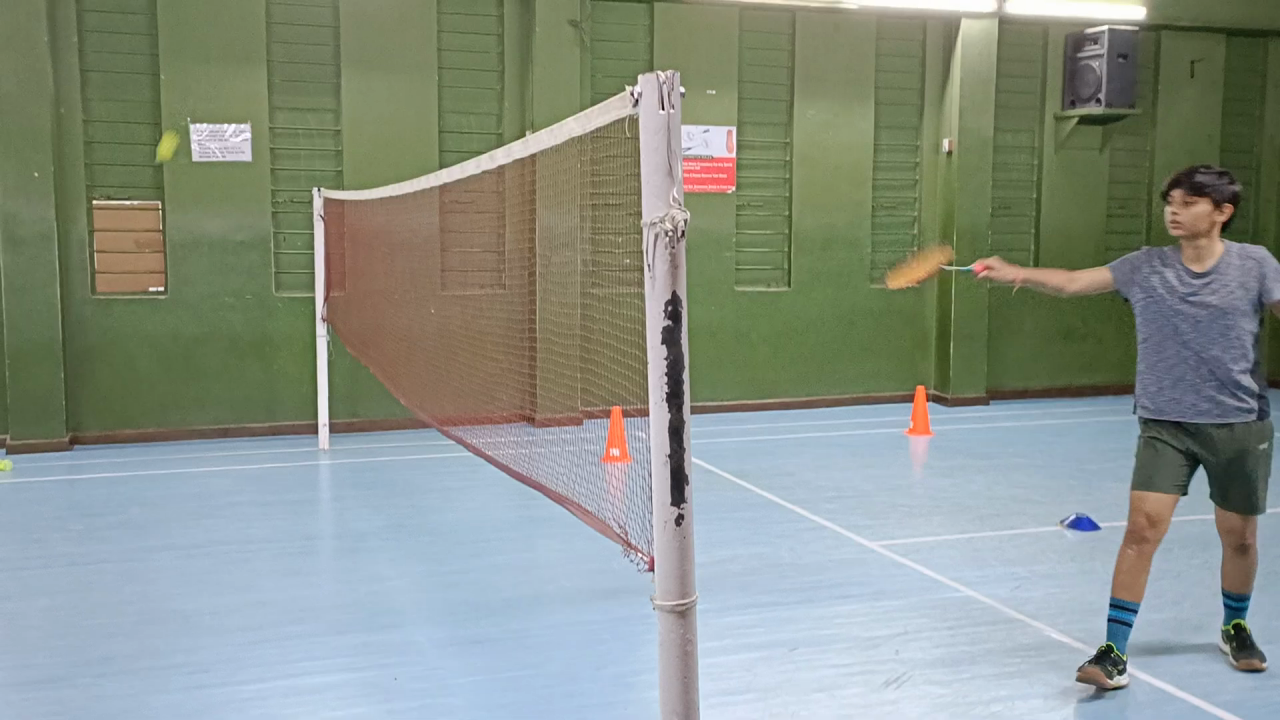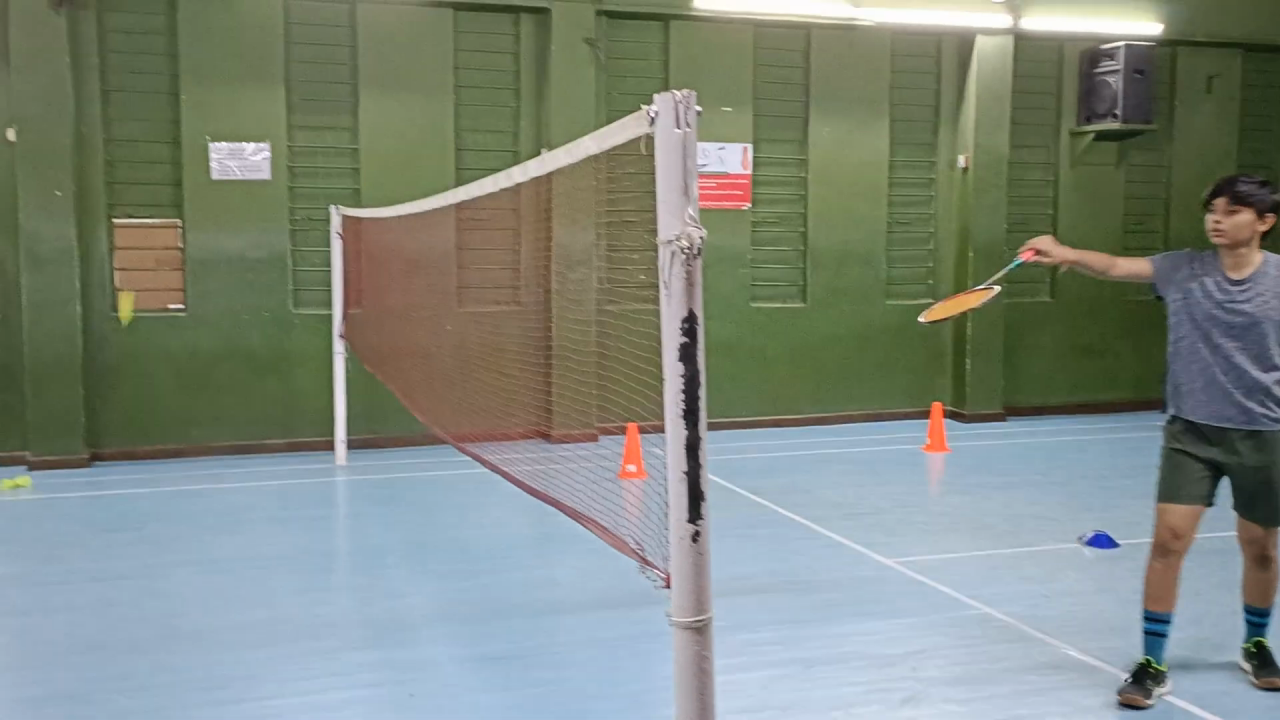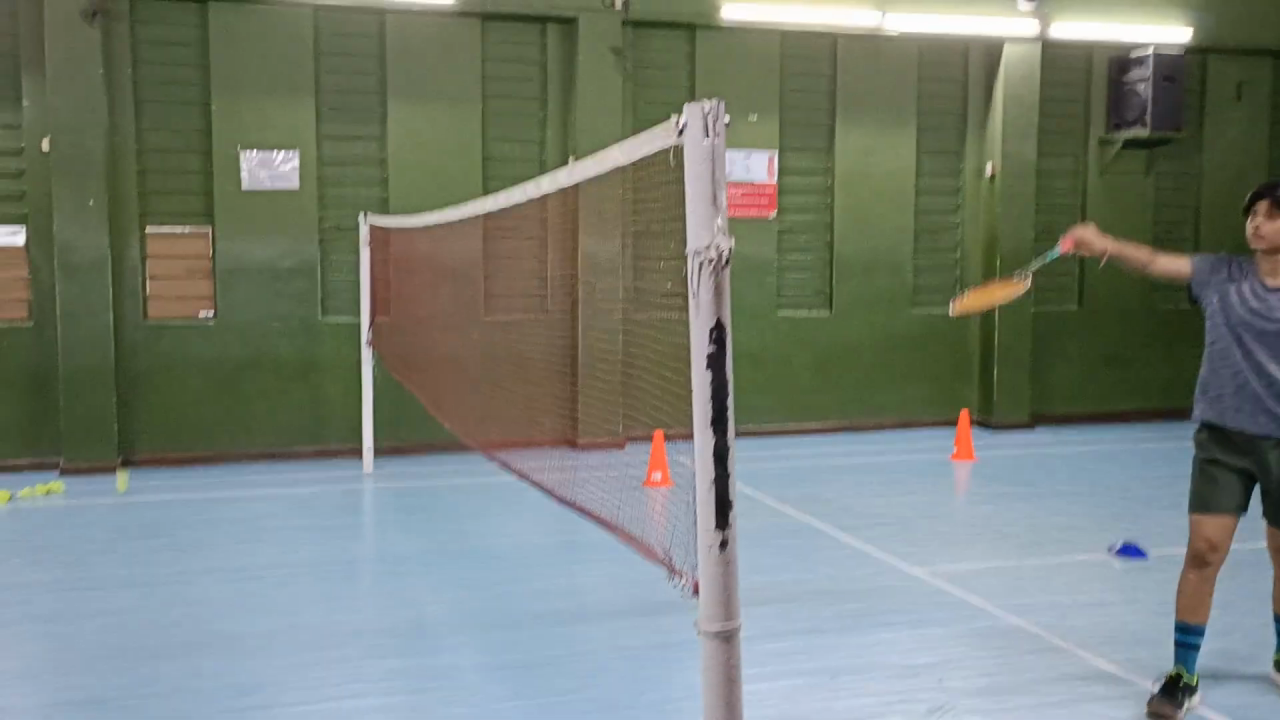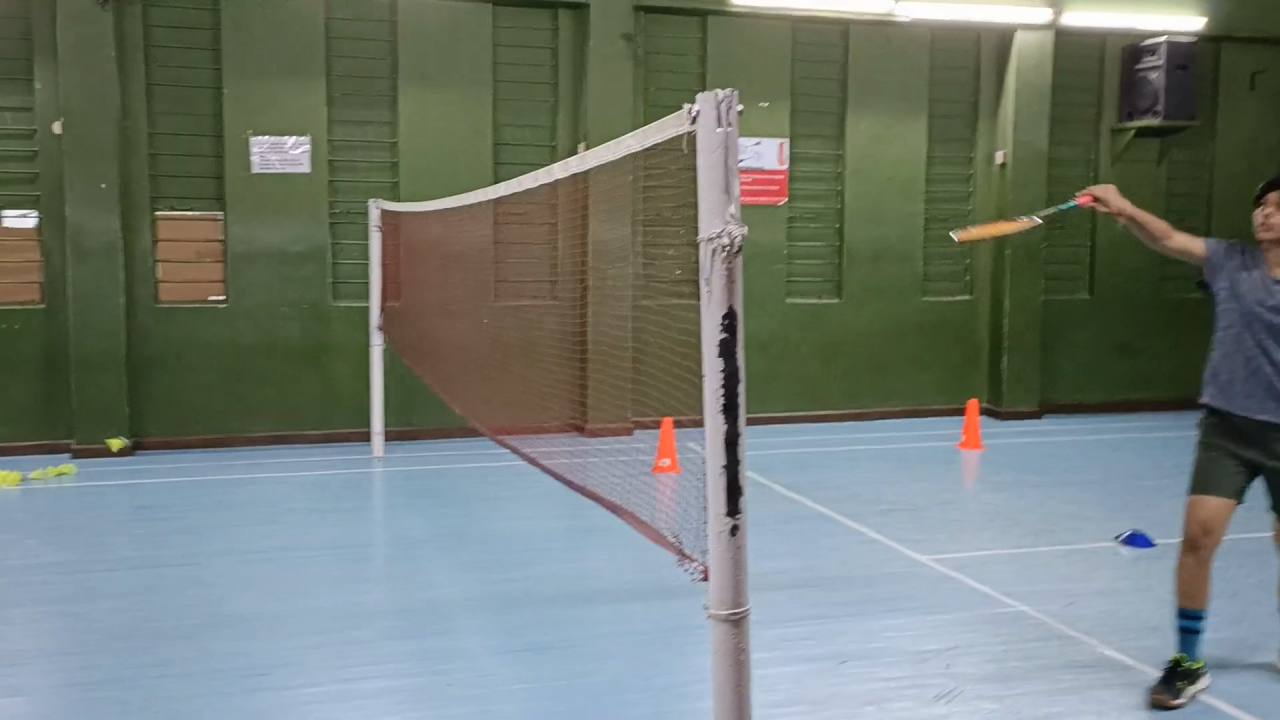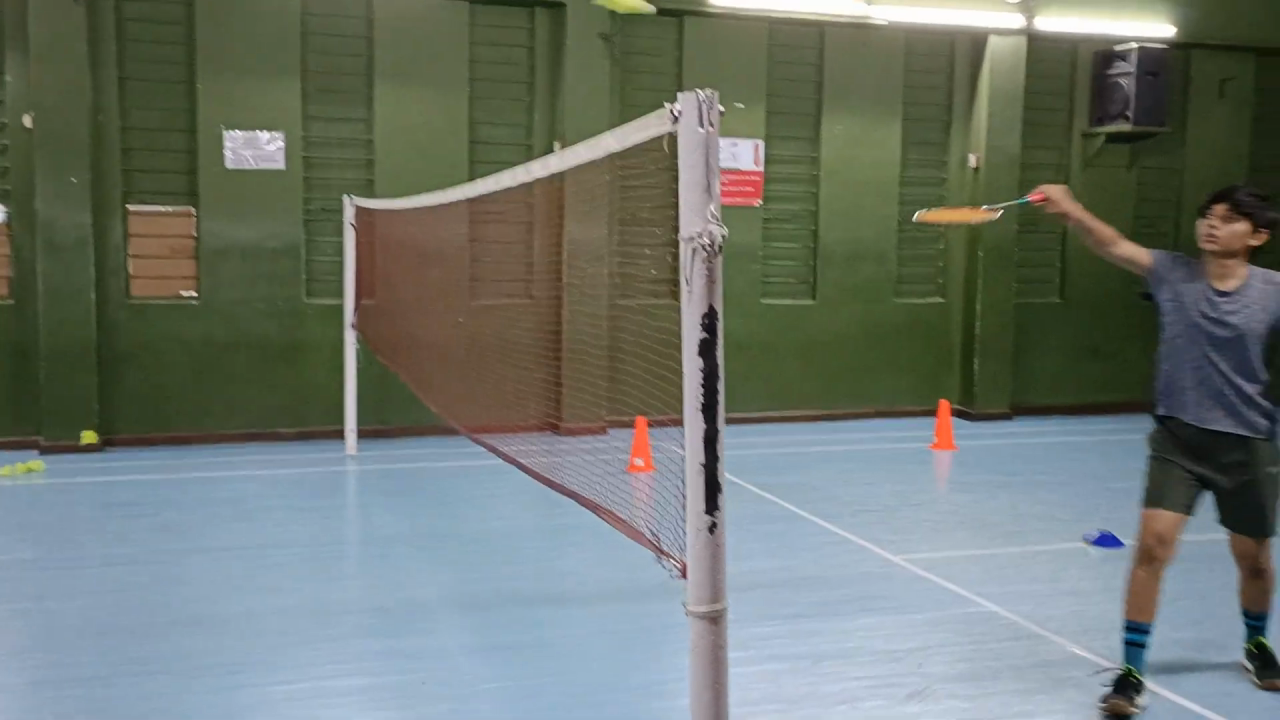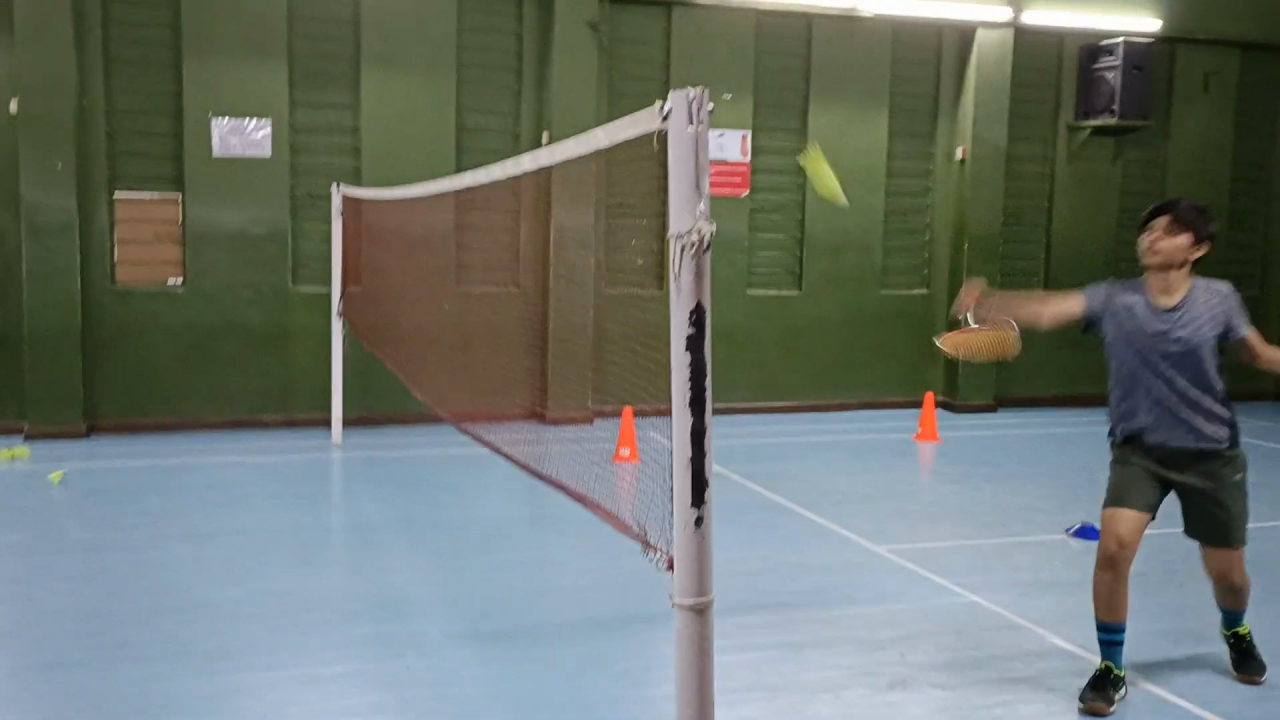
dt=0.2s
person 1, frame 1
right shoulder: (1145, 266)
right elbow: (1074, 282)
right wrist: (1013, 273)
right hip: (1165, 422)
right knee: (1142, 529)
left ankle: (1235, 627)
right ankle: (1114, 651)
person 1, frame 2
right shoulder: (1183, 269)
right elbow: (1116, 268)
right wrist: (1066, 254)
right hip: (1191, 429)
right knee: (1169, 540)
right ankle: (1152, 664)
person 1, frame 3
right shoulder: (1220, 274)
right elbow: (1154, 264)
right wrist: (1106, 245)
right hip: (1222, 436)
right knee: (1203, 552)
right ankle: (1183, 675)
person 1, frame 4
right shoulder: (1231, 261)
right elbow: (1169, 240)
right wrist: (1125, 208)
right hip: (1227, 424)
right knee: (1199, 535)
right ankle: (1188, 662)
person 1, frame 5
right shoulder: (1174, 273)
right elbow: (1114, 247)
right wrist: (1072, 211)
right hip: (1178, 437)
right knee: (1152, 546)
right ankle: (1133, 672)
person 1, frame 6
left shoulder: (1219, 299)
right shoulder: (1113, 297)
right elbow: (1050, 311)
right wrist: (993, 303)
left hip: (1210, 451)
right hip: (1139, 449)
left knee: (1228, 571)
right knee: (1113, 549)
left ankle: (1236, 633)
right ankle: (1110, 669)
